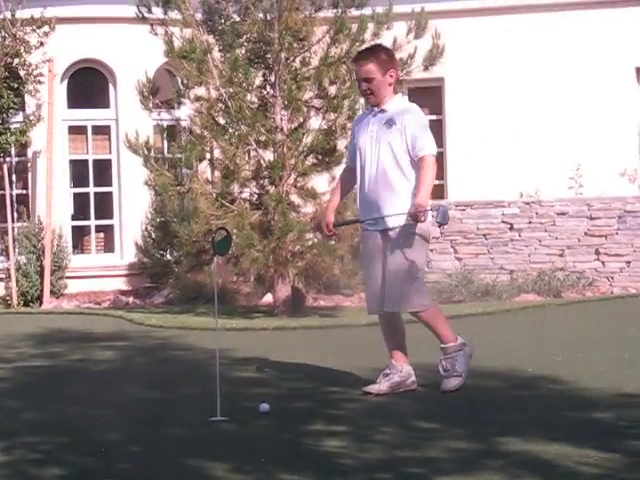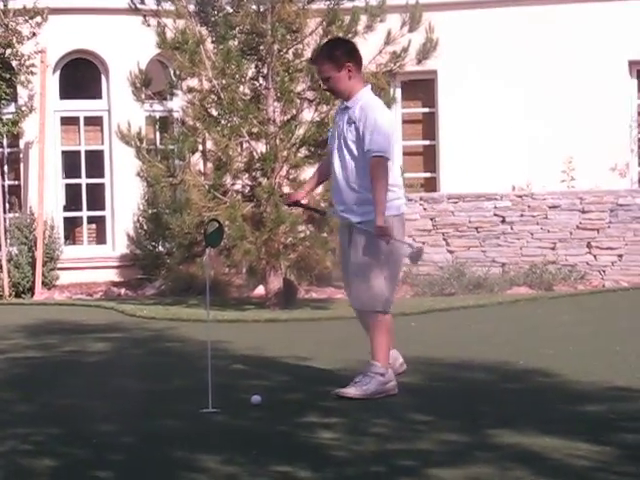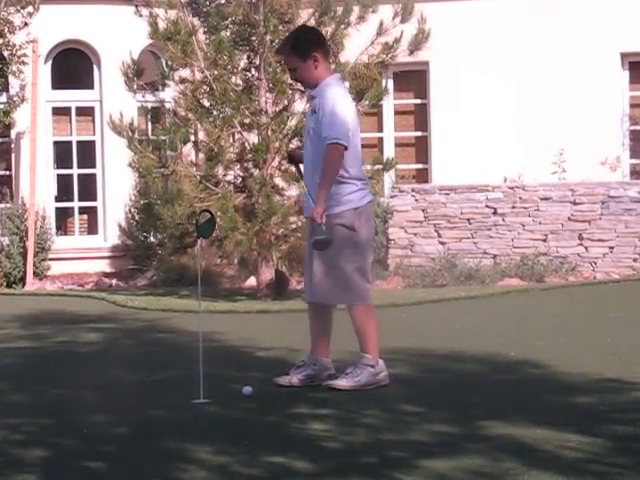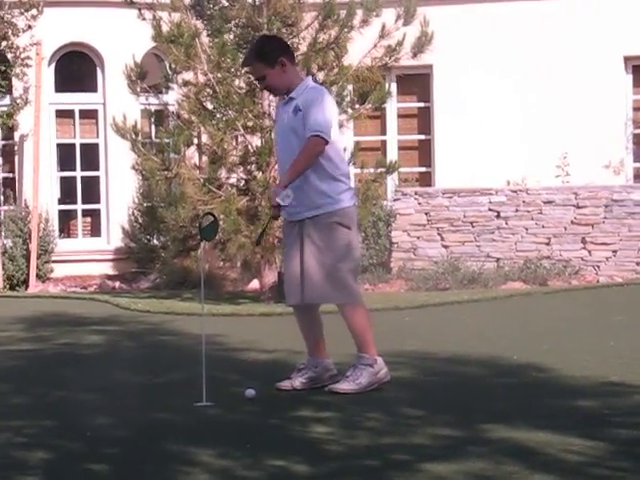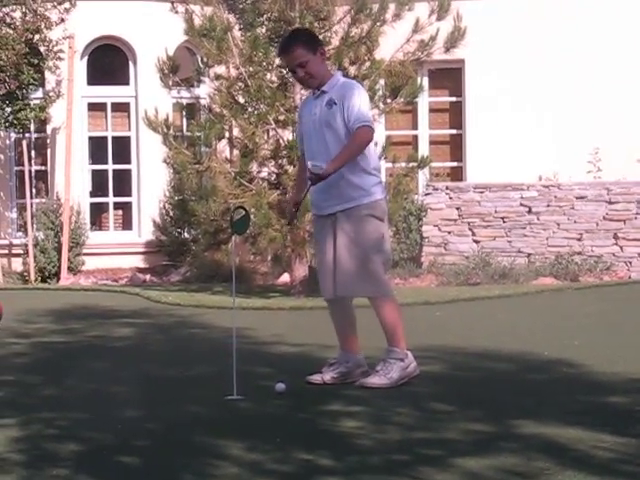
dt=0.5s
person 1, frame 1
left shoulder: (409, 114)
right shoulder: (361, 123)
left elbow: (427, 160)
right elbow: (351, 170)
left wrist: (421, 198)
right wrist: (331, 207)
left hip: (405, 224)
right hip: (372, 226)
left knee: (410, 296)
right knee: (381, 302)
left ankle: (455, 347)
right ankle: (400, 369)
person 1, frame 2
left shoulder: (371, 109)
right shoulder: (341, 112)
left elbow: (379, 162)
left wrist: (381, 213)
right wrist: (307, 188)
left hip: (377, 220)
right hip: (351, 218)
left knee: (374, 295)
right knee: (358, 295)
left ankle: (381, 373)
right ankle: (389, 356)
person 1, frame 3
left shoulder: (332, 96)
right shoulder: (320, 97)
left elbow: (337, 149)
left wrist: (320, 200)
right wrist: (301, 157)
left hip: (344, 208)
right hip: (326, 210)
left knee: (352, 287)
right knee: (316, 289)
left ankle: (371, 364)
right ankle: (319, 362)
person 1, frame 4
left shoulder: (316, 97)
right shoulder: (283, 107)
left elbow: (316, 144)
left wrist: (282, 184)
right wrist: (278, 193)
left hip: (330, 210)
right hip: (297, 213)
left knee: (343, 288)
right knee: (299, 293)
left ankle: (371, 363)
right ankle: (319, 364)
person 1, frame 5
left shoulder: (349, 91)
right shoulder: (305, 107)
left elbow: (364, 132)
left wrist: (331, 166)
right wrist: (297, 193)
left hip: (360, 203)
right hip: (324, 208)
left knee: (373, 280)
right knee: (333, 287)
left ankle: (400, 358)
right ankle: (351, 359)
